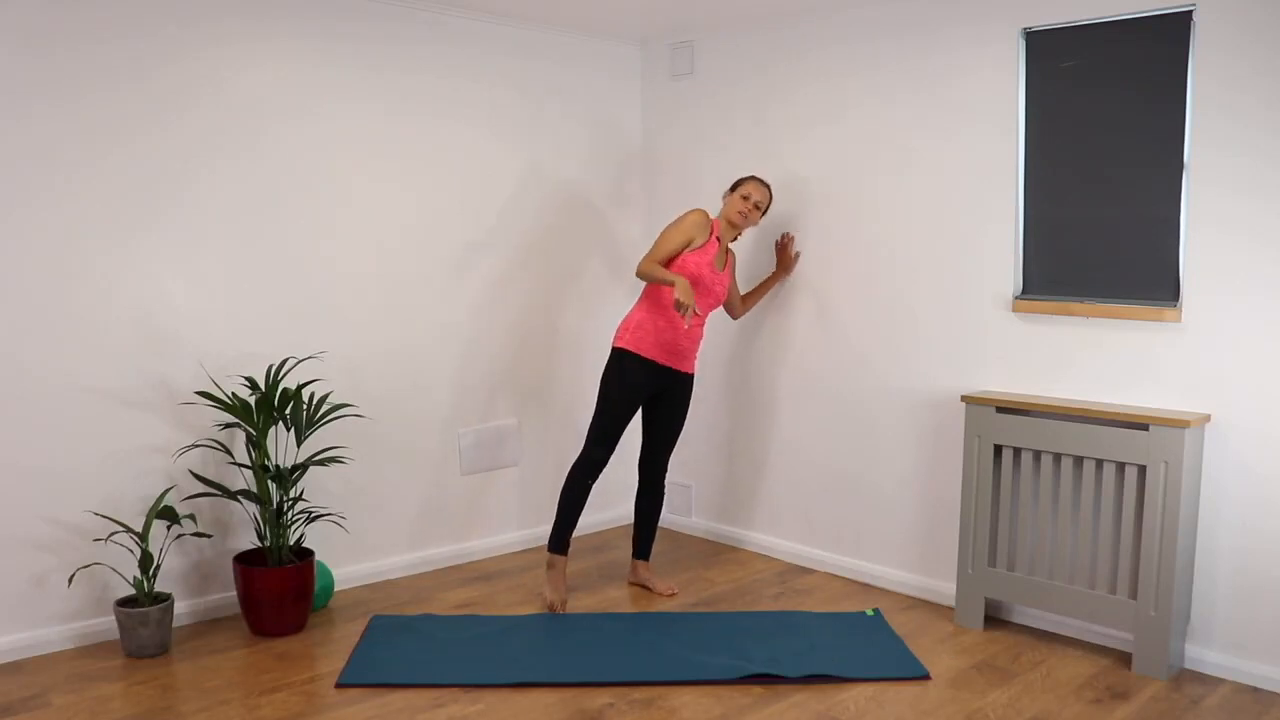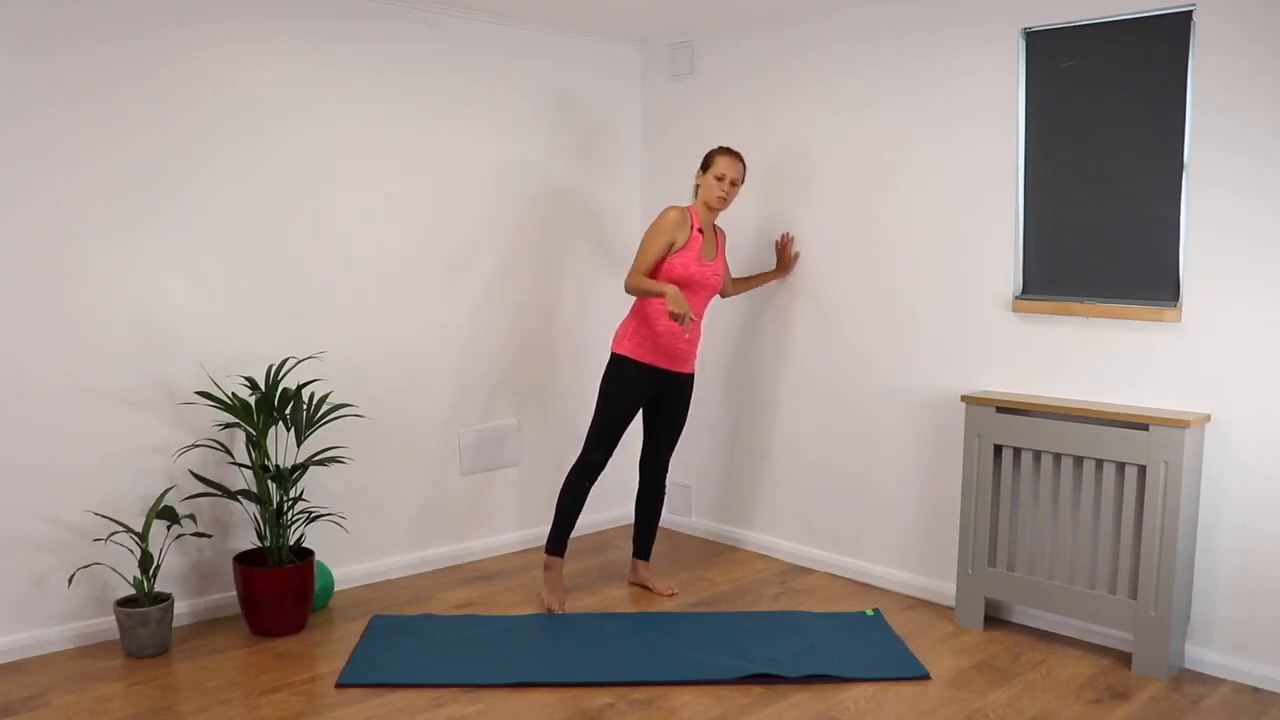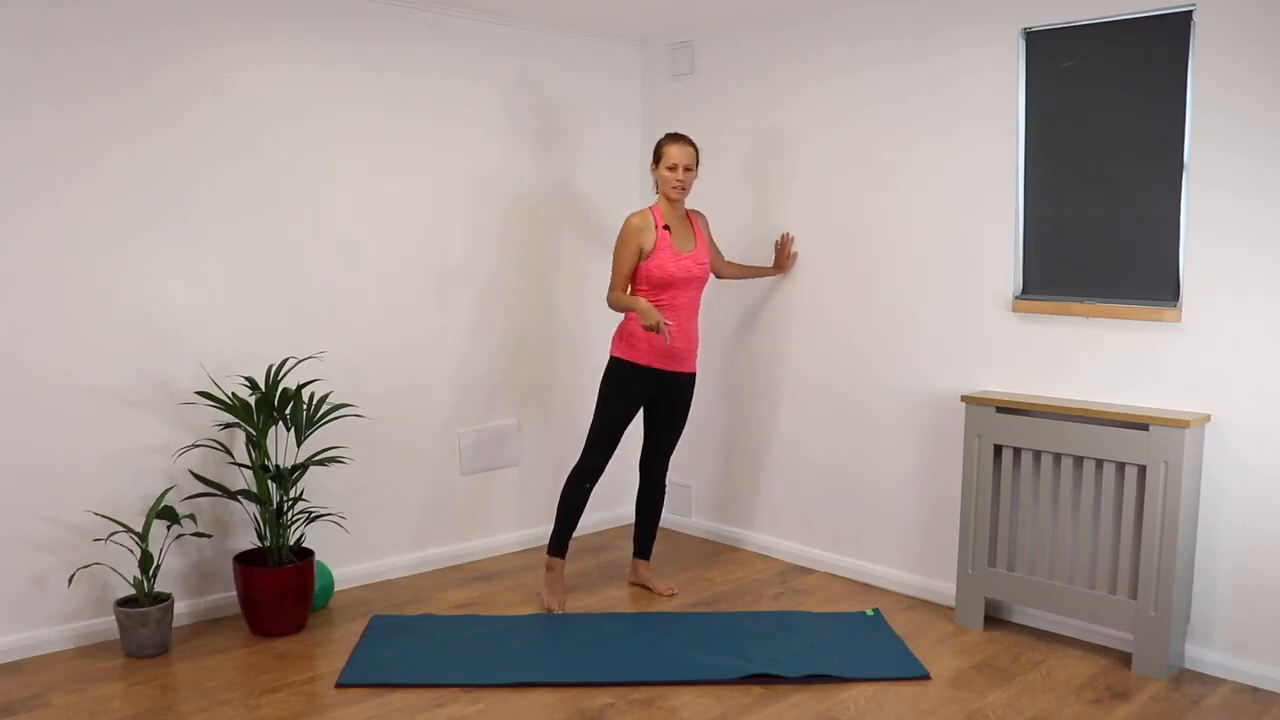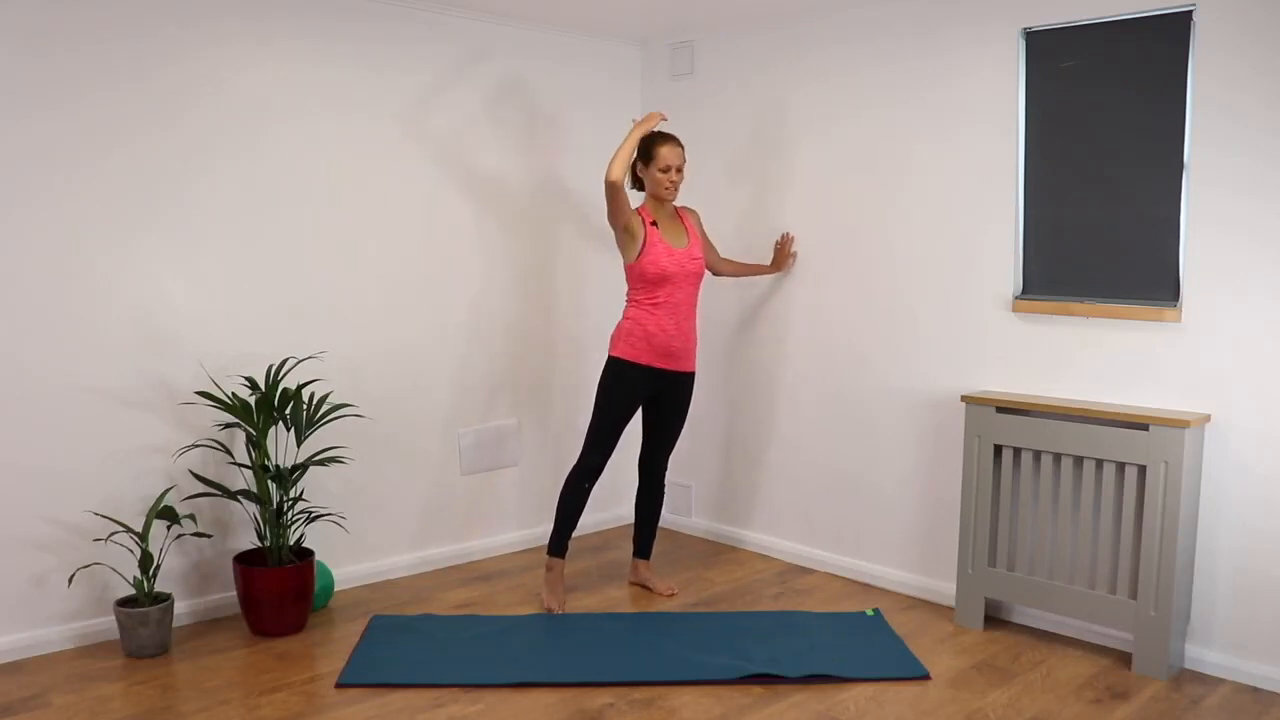
dt=0.7s
person 1, frame 1
left shoulder: (729, 258)
right shoulder: (697, 222)
left elbow: (737, 309)
right elbow: (644, 266)
left wrist: (779, 275)
right wrist: (679, 280)
left hip: (679, 370)
right hip: (636, 355)
left knee: (655, 468)
right knee: (595, 455)
left ankle: (640, 565)
right ankle: (556, 563)
person 1, frame 2
left shoulder: (719, 236)
right shoulder: (675, 219)
left elbow: (724, 288)
right elbow: (632, 280)
left wrist: (776, 273)
right wrist: (667, 289)
left hip: (679, 370)
right hip: (636, 359)
left knee: (655, 468)
right knee: (593, 458)
left ankle: (640, 565)
right ankle: (553, 564)
person 1, frame 3
left shoulder: (699, 223)
right shoulder: (638, 225)
left elbow: (720, 268)
right elbow: (614, 298)
left wrist: (772, 270)
right wrist: (638, 303)
left hip: (680, 368)
right hip: (634, 361)
left knee: (656, 467)
right knee: (594, 460)
left ankle: (641, 565)
right ankle: (554, 567)
person 1, frame 4
left shoulder: (691, 219)
right shoulder: (630, 223)
left elbow: (717, 265)
right elbow: (611, 180)
left wrist: (771, 267)
right wrist: (638, 129)
left hip: (679, 367)
right hip: (633, 360)
left knee: (655, 467)
right knee: (592, 461)
left ankle: (641, 565)
right ankle: (554, 567)
